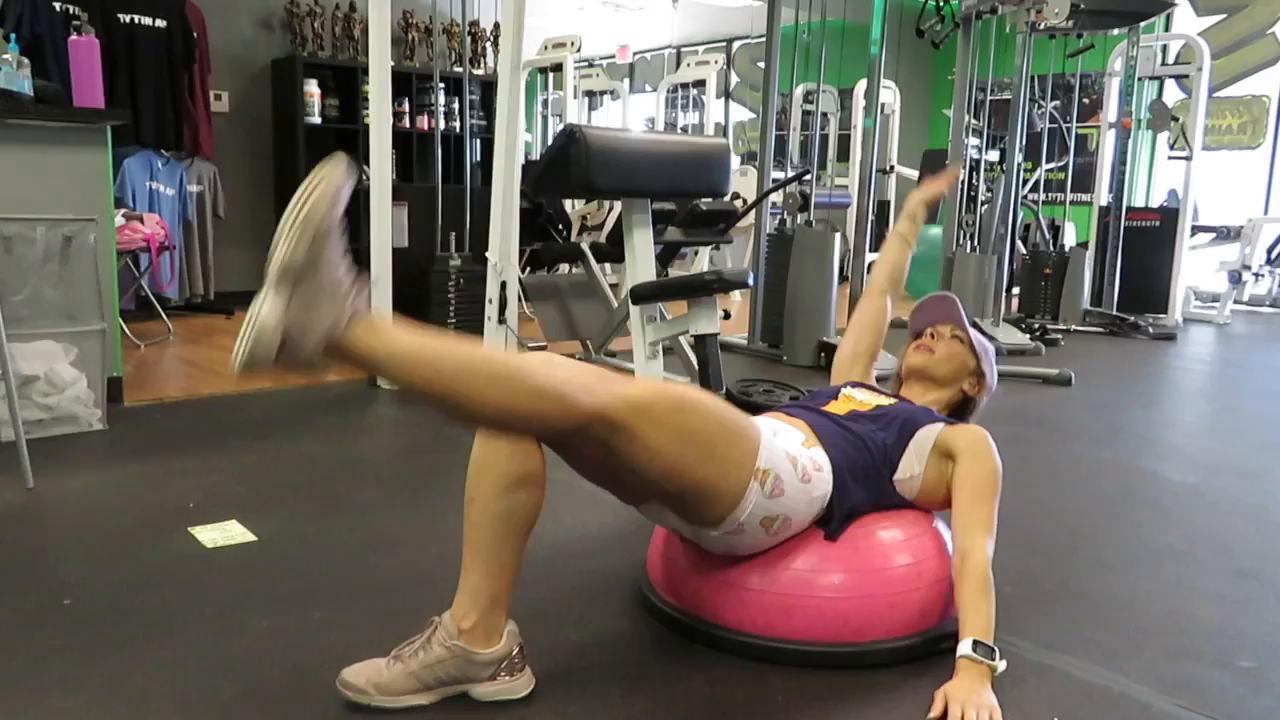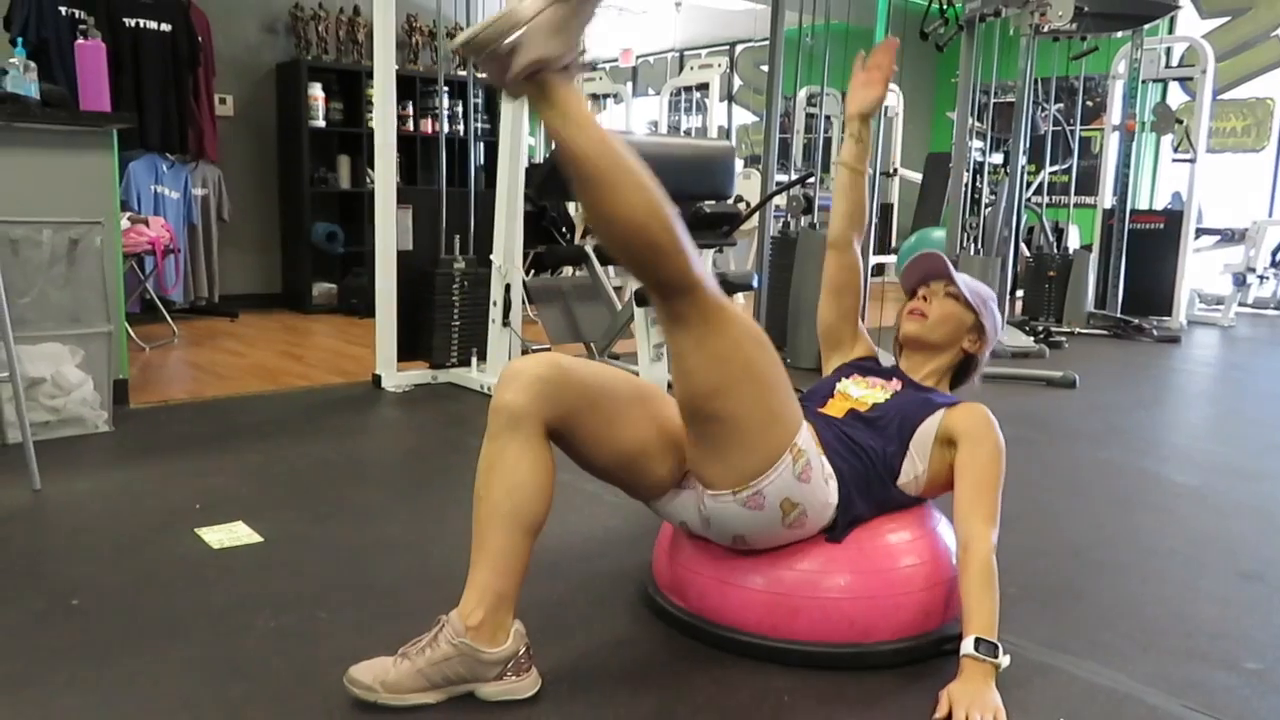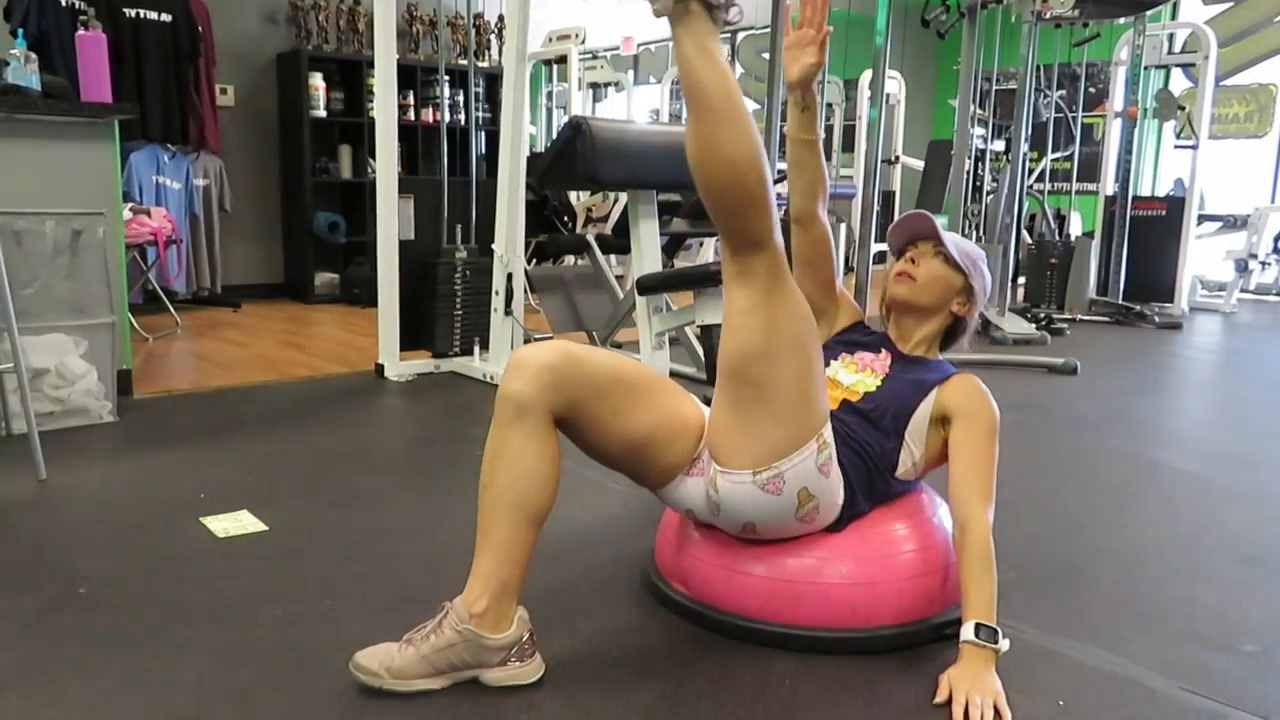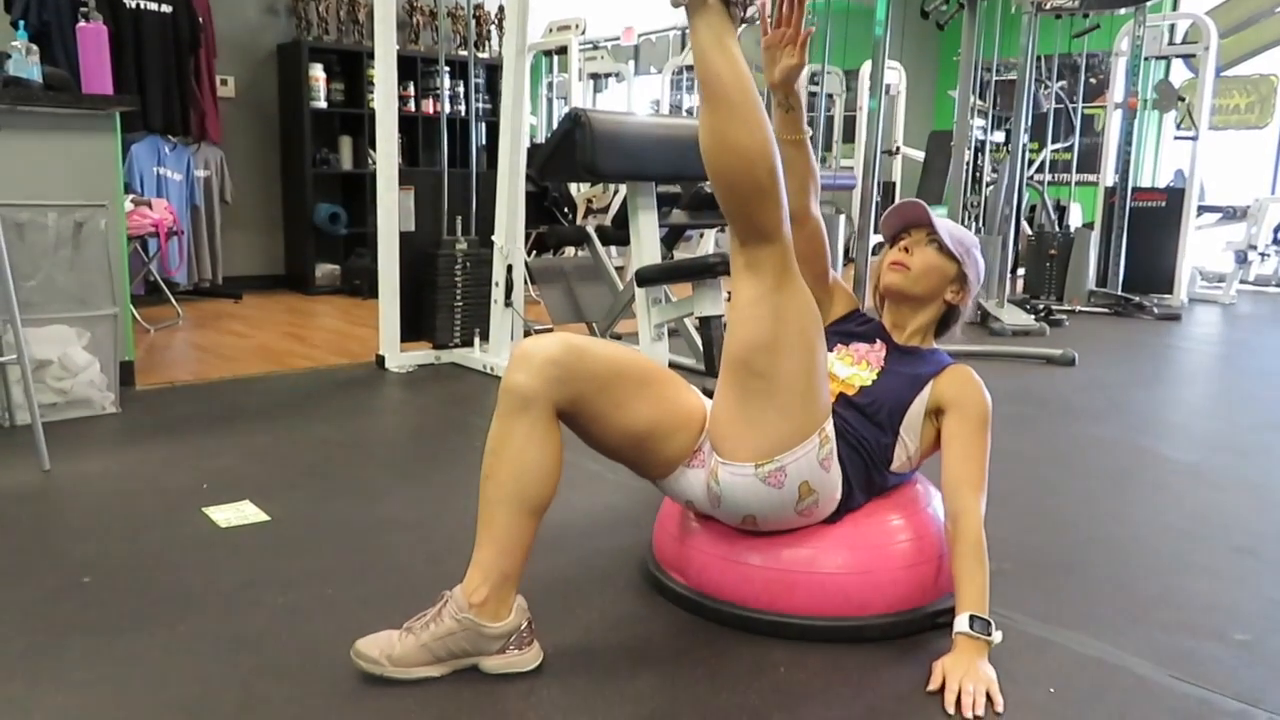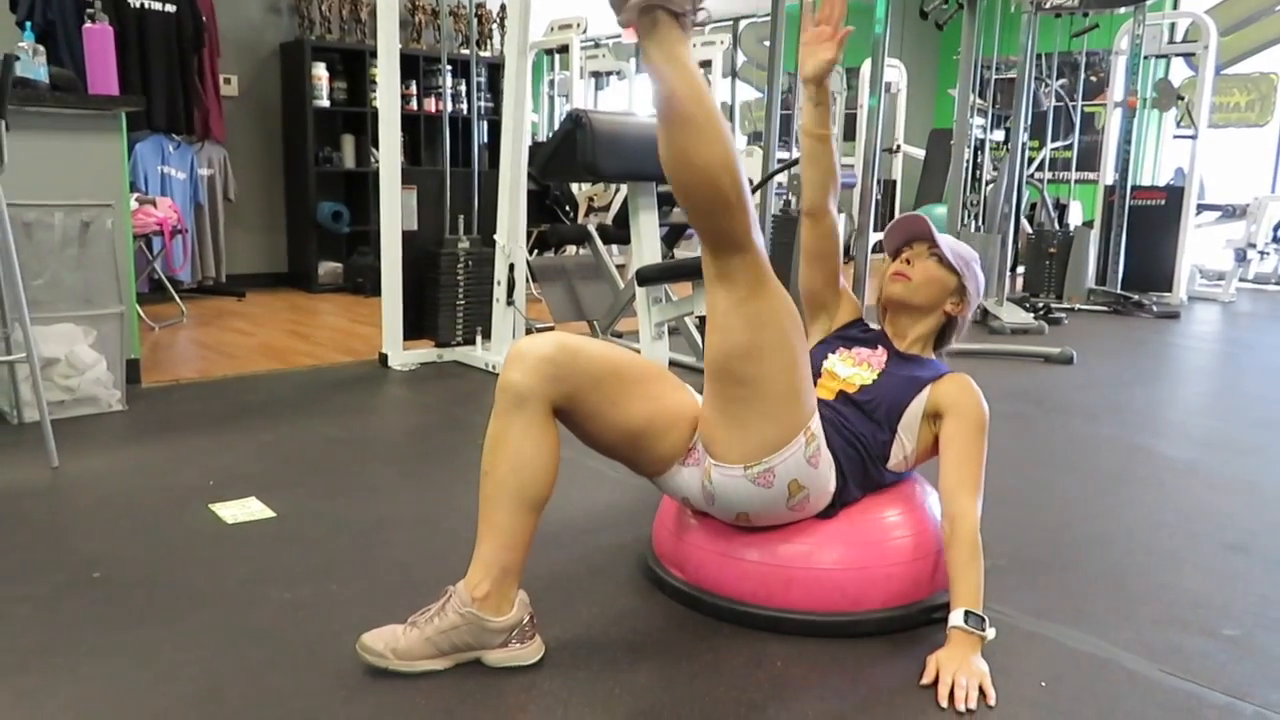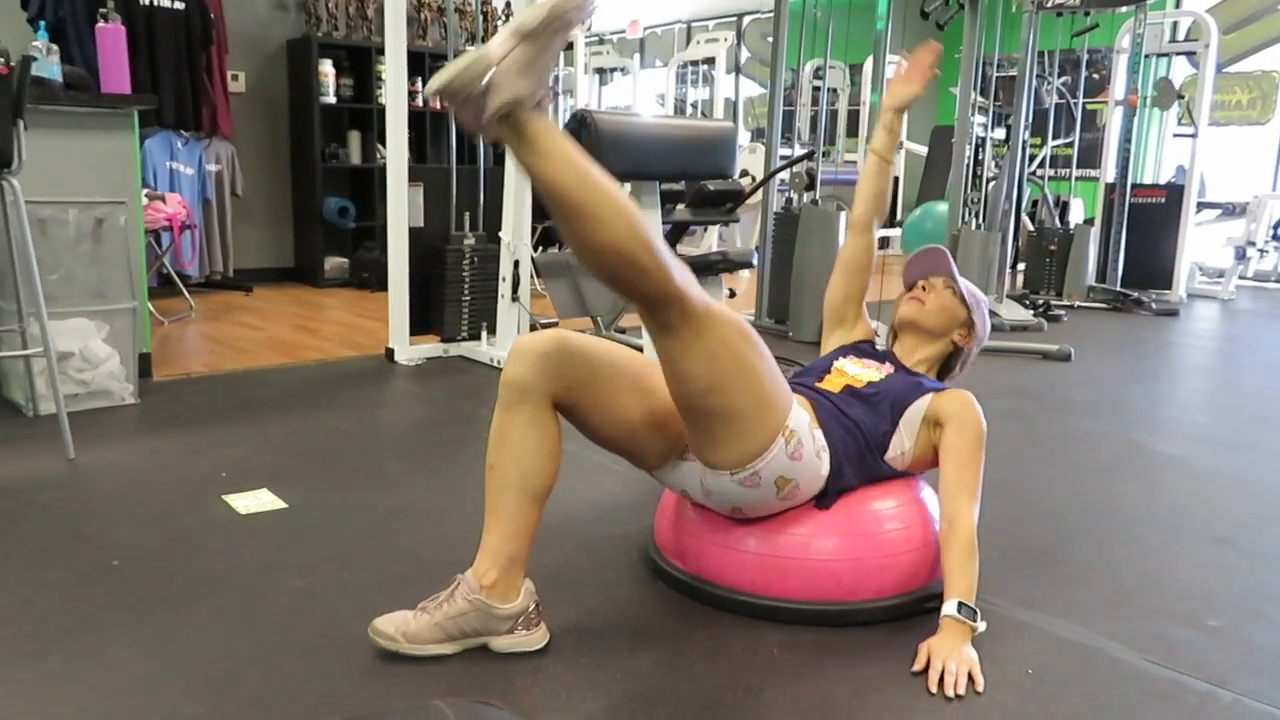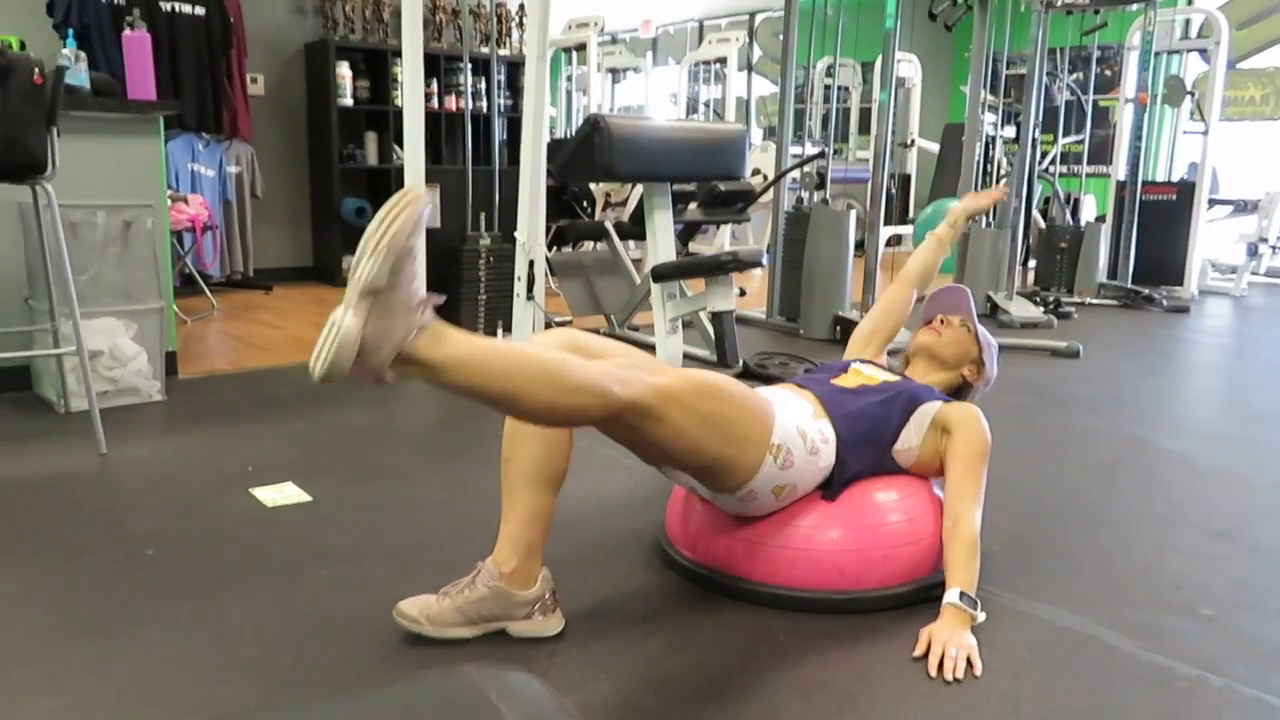
dt=0.3s
person 1, frame 1
left shoulder: (962, 446)
right shoulder: (860, 388)
left elbow: (975, 554)
right elbow: (872, 305)
left hip: (785, 486)
right hip: (712, 493)
left knee: (593, 400)
right knee: (512, 399)
left ankle: (338, 325)
right ankle: (479, 642)
person 1, frame 2
left shoulder: (966, 424)
right shoulder: (856, 367)
left elbow: (978, 541)
right elbow: (840, 248)
right wrist: (857, 128)
left hip: (786, 486)
right hip: (717, 483)
left knee: (680, 280)
right knee: (529, 386)
left ankle: (545, 76)
right ankle: (485, 639)
person 1, frame 3
left shoulder: (960, 397)
right shoulder: (845, 328)
left elbow: (974, 521)
right elbow: (810, 216)
left wrist: (979, 654)
right wrist: (802, 95)
left hip: (784, 485)
right hip: (721, 470)
left knee: (751, 241)
right knee: (535, 374)
right ankle: (488, 624)
person 1, frame 4
left shoulder: (953, 386)
right shoulder: (841, 315)
left elbow: (965, 513)
right elbow: (805, 212)
left wrist: (972, 644)
right wrist: (786, 95)
left hip: (785, 478)
right hip: (718, 458)
left knee: (761, 235)
right knee: (539, 365)
right ankle: (489, 615)
person 1, frame 5
left shoulder: (951, 394)
right shoulder: (845, 329)
left elbow: (963, 514)
right elbow: (817, 214)
left wrist: (966, 637)
right wrist: (816, 89)
left hip: (783, 472)
right hip: (716, 458)
left knee: (732, 239)
right knee: (536, 364)
right ankle: (491, 609)
person 1, frame 6
left shoulder: (951, 408)
right shoulder: (853, 346)
left elbow: (961, 514)
right elbow: (860, 229)
left wrist: (955, 626)
right wrist: (889, 118)
left hip: (779, 459)
right hip: (712, 451)
left knee: (663, 285)
right knee: (537, 360)
left ankle: (520, 113)
right ankle: (498, 597)
person 1, frame 7
left shoulder: (957, 421)
right shoulder: (866, 364)
left elbow: (966, 514)
right elbow: (900, 290)
left wrist: (956, 610)
right wrist: (951, 223)
left hip: (790, 438)
right hip: (728, 418)
left knee: (615, 386)
right knee: (552, 351)
left ankle: (407, 338)
right ankle: (515, 583)
